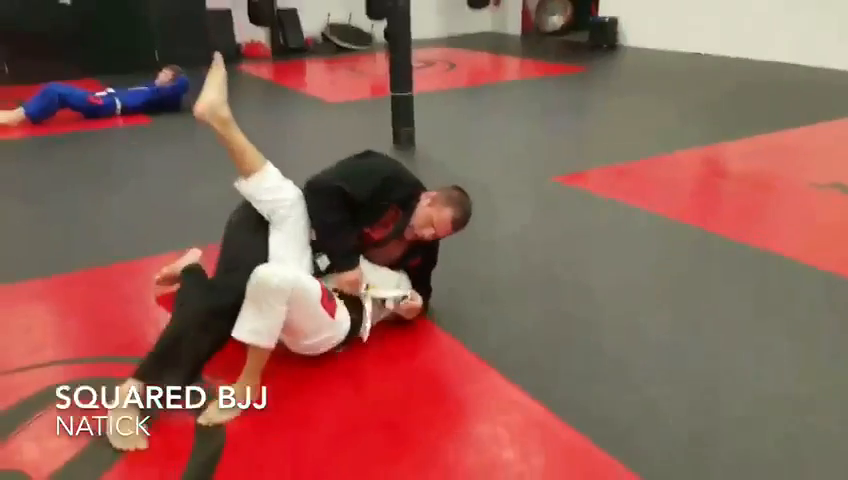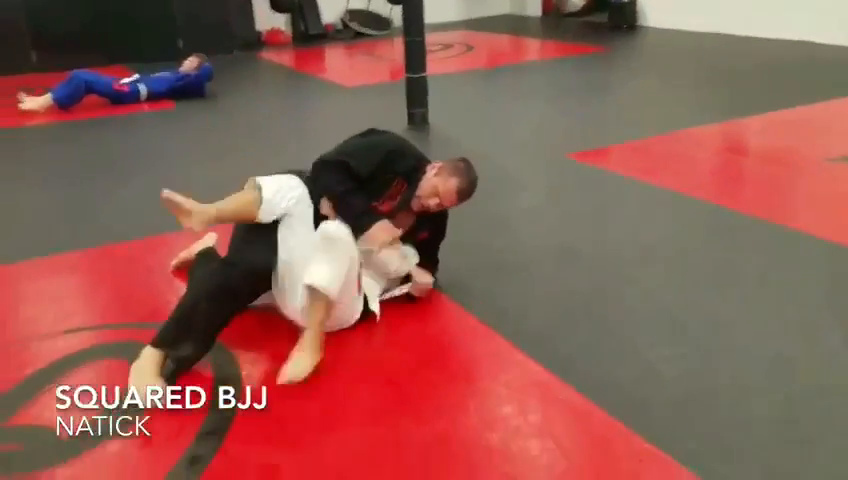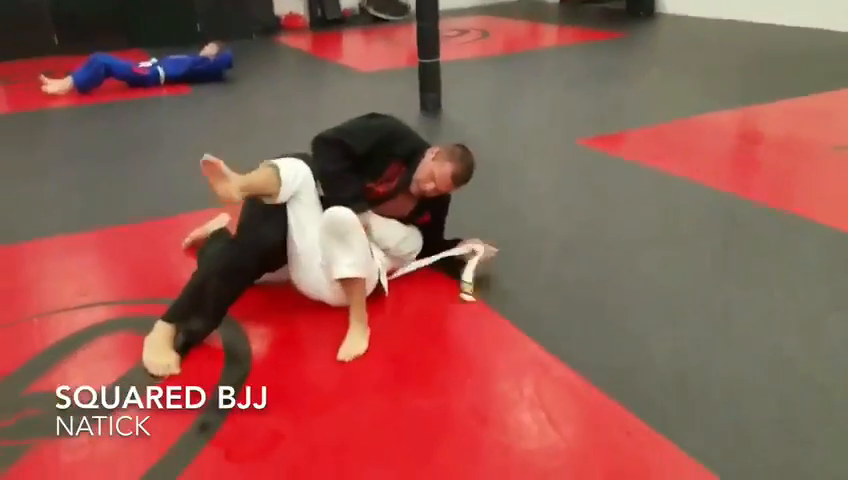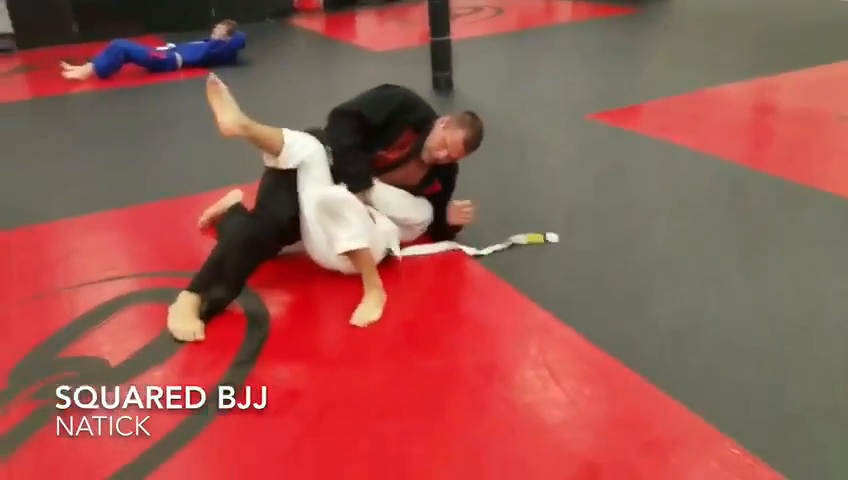
dt=0.3s
person 1, frame 1
left shoulder: (420, 248)
right shoulder: (390, 183)
left elbow: (416, 287)
right elbow: (323, 192)
left wrist: (413, 302)
right wrist: (345, 262)
person 1, frame 2
left shoulder: (432, 219)
right shoulder: (392, 153)
left elbow: (422, 260)
right elbow: (329, 171)
left wrist: (422, 276)
right wrist: (366, 225)
right hip: (285, 214)
person 1, frame 3
left shoulder: (433, 202)
right shoulder: (391, 137)
left elbow: (427, 246)
right elbow: (328, 145)
right wrist: (353, 207)
right hip: (288, 193)
right knee: (251, 249)
right ankle: (168, 329)
person 1, frame 4
left shoulder: (442, 173)
right shoulder: (403, 106)
left elbow: (434, 218)
right elbow: (343, 120)
left wrist: (452, 218)
right wrist: (357, 184)
left hip: (344, 190)
right hip: (306, 163)
left knee: (269, 234)
right knee: (270, 221)
left ankle: (233, 211)
right ankle: (192, 298)
person 2, frame 1
left shoulder: (162, 96)
right shoulder: (152, 90)
left elbow: (184, 83)
left hip: (108, 106)
right hip: (106, 99)
left knee: (56, 92)
right knee: (54, 89)
left ankle: (19, 116)
right ankle: (20, 113)
person 2, frame 2
left shoulder: (188, 83)
right shoulder: (177, 75)
left elbow: (207, 71)
left hip: (132, 92)
right hip: (129, 85)
left knee: (83, 79)
right knee: (81, 75)
left ankle: (46, 103)
right ankle: (45, 99)
person 2, frame 3
left shoulder: (205, 67)
right shoulder: (196, 59)
left elbow: (226, 58)
left hip: (150, 75)
right hip: (148, 68)
left knee: (102, 63)
right knee: (100, 58)
left ankle: (67, 85)
right ankle: (66, 82)
person 2, frame 4
left shoulder: (219, 49)
right shoulder: (210, 43)
left elbow: (240, 39)
left hip: (169, 60)
right hip: (165, 54)
left knee: (121, 48)
right knee: (120, 45)
left ankle: (88, 71)
right ankle: (86, 68)
